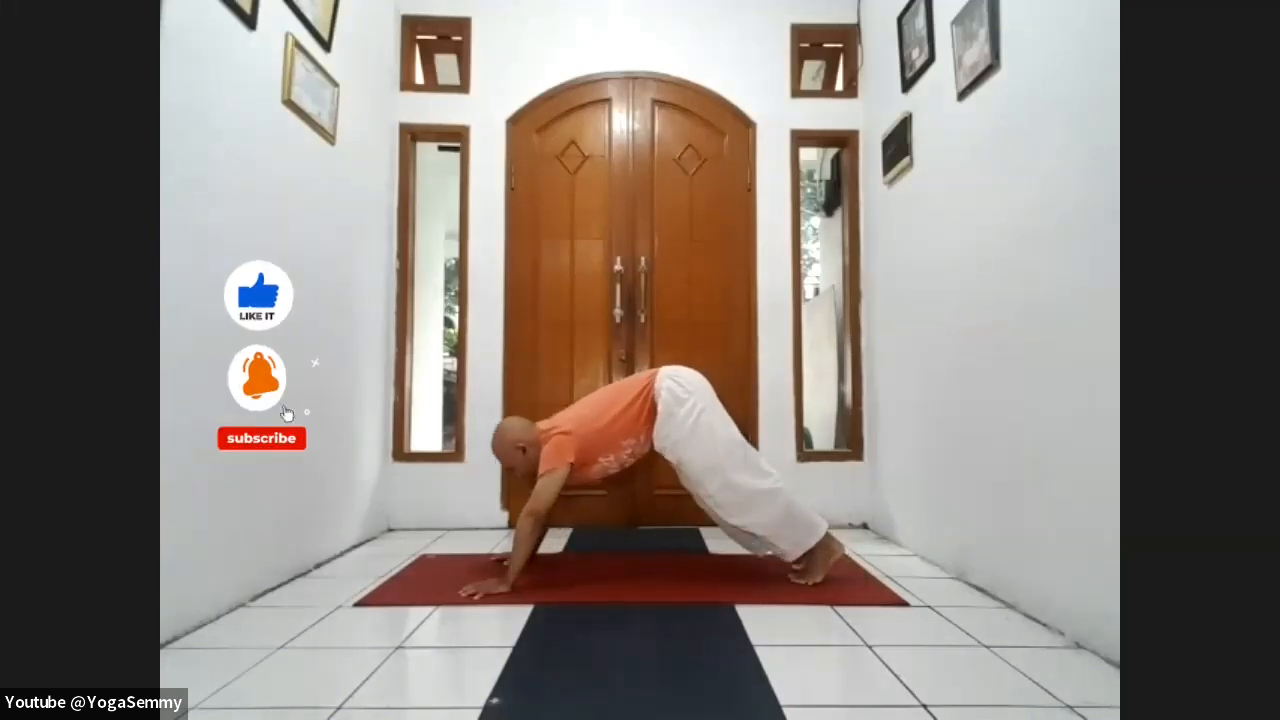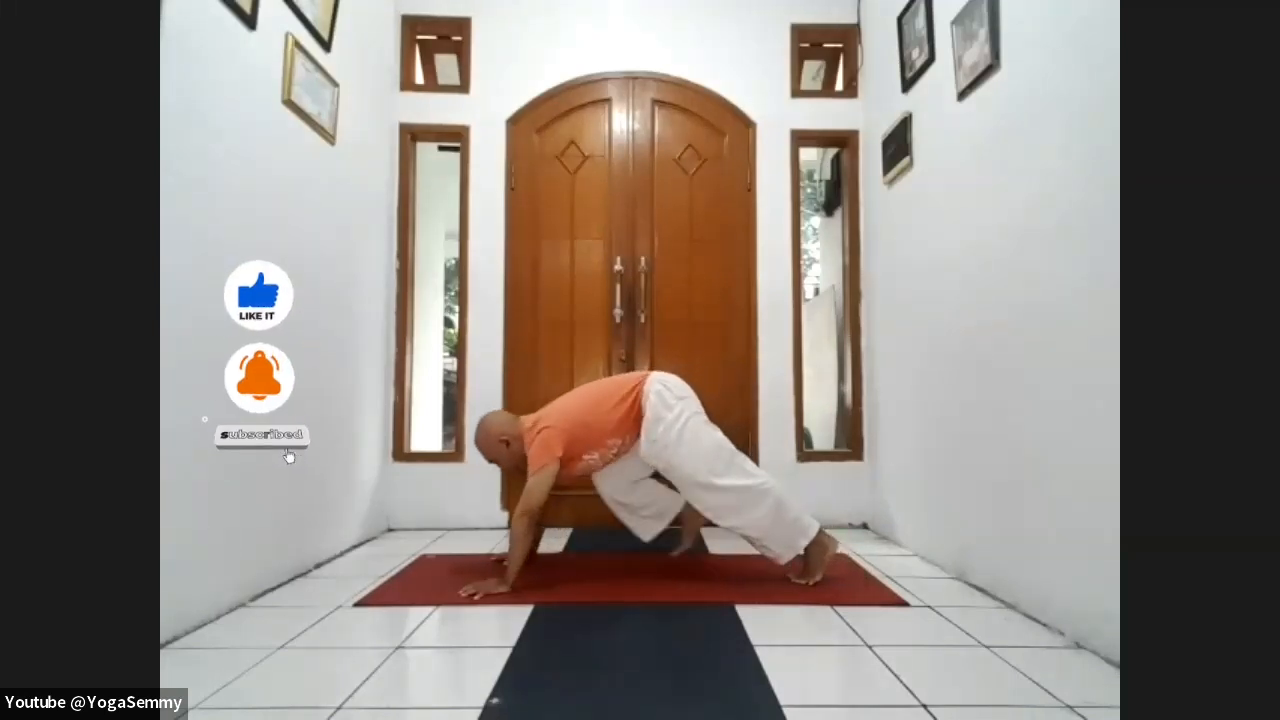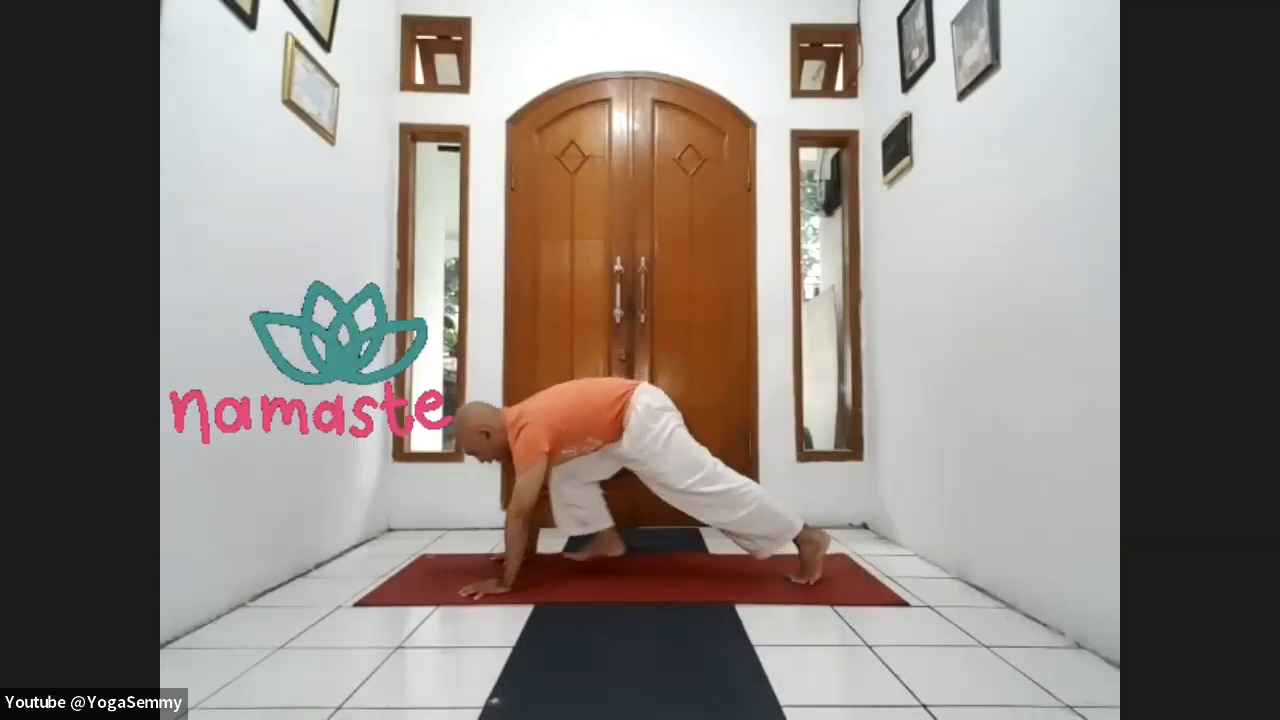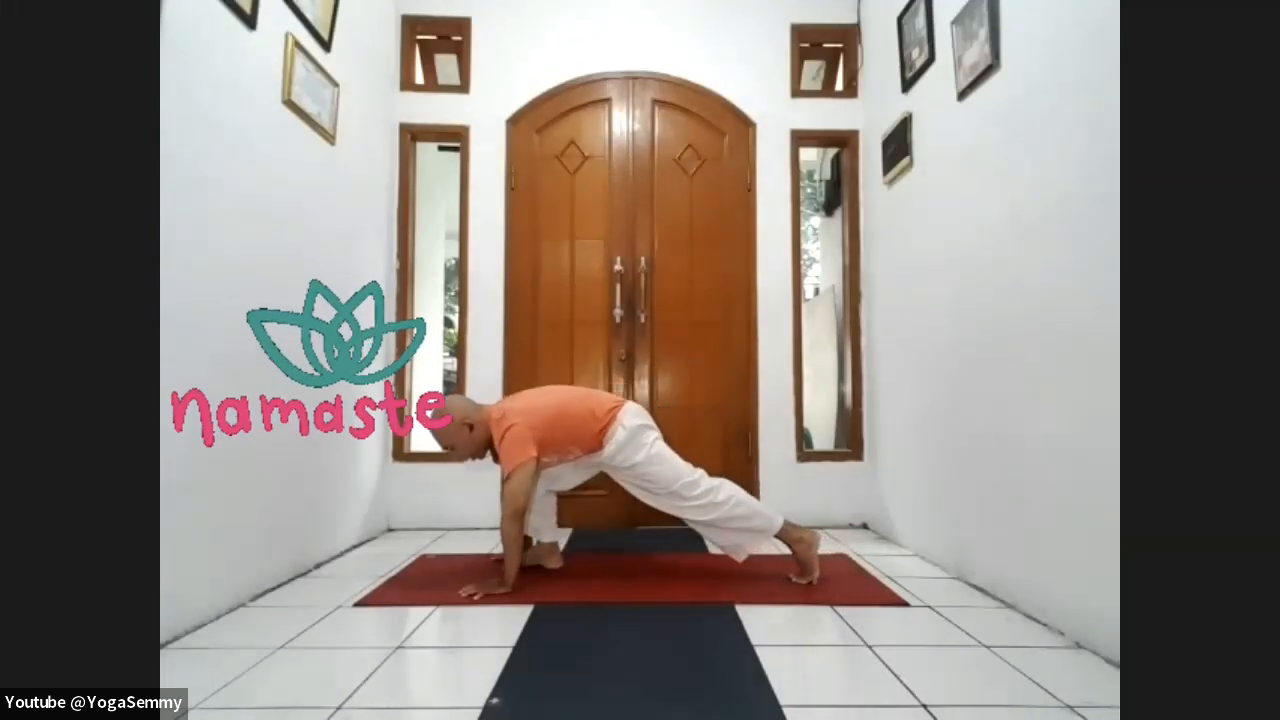
dt=0.7s
person 1, frame 1
left shoulder: (557, 444)
right shoulder: (552, 438)
left elbow: (532, 514)
right elbow: (540, 513)
left wrist: (506, 580)
right wrist: (524, 555)
left hip: (674, 398)
right hip: (671, 397)
left knee: (733, 481)
right knee: (727, 481)
left ankle: (820, 544)
right ankle: (798, 546)
person 1, frame 2
left shoulder: (542, 437)
right shoulder: (537, 430)
left elbow: (526, 512)
right elbow: (534, 509)
left wrist: (505, 579)
right wrist: (523, 554)
left hip: (660, 404)
right hip: (652, 405)
left knee: (721, 480)
right knee: (612, 481)
left ankle: (814, 542)
right ankle: (689, 515)
person 1, frame 3
left shoulder: (525, 431)
right shoulder: (519, 419)
left elbow: (519, 511)
right elbow: (526, 502)
left wrist: (505, 581)
right wrist: (522, 550)
left hip: (640, 416)
right hip: (622, 420)
left knee: (707, 484)
right knee: (565, 472)
left ankle: (806, 538)
right ankle: (606, 540)
person 1, frame 4
left shoulder: (512, 429)
right shoulder: (499, 418)
left elbow: (513, 511)
right elbow: (516, 496)
left wrist: (505, 580)
right wrist: (515, 552)
left hip: (621, 434)
right hip: (597, 436)
left knee: (692, 490)
right knee: (538, 476)
left ankle: (796, 538)
right ankle: (547, 549)
